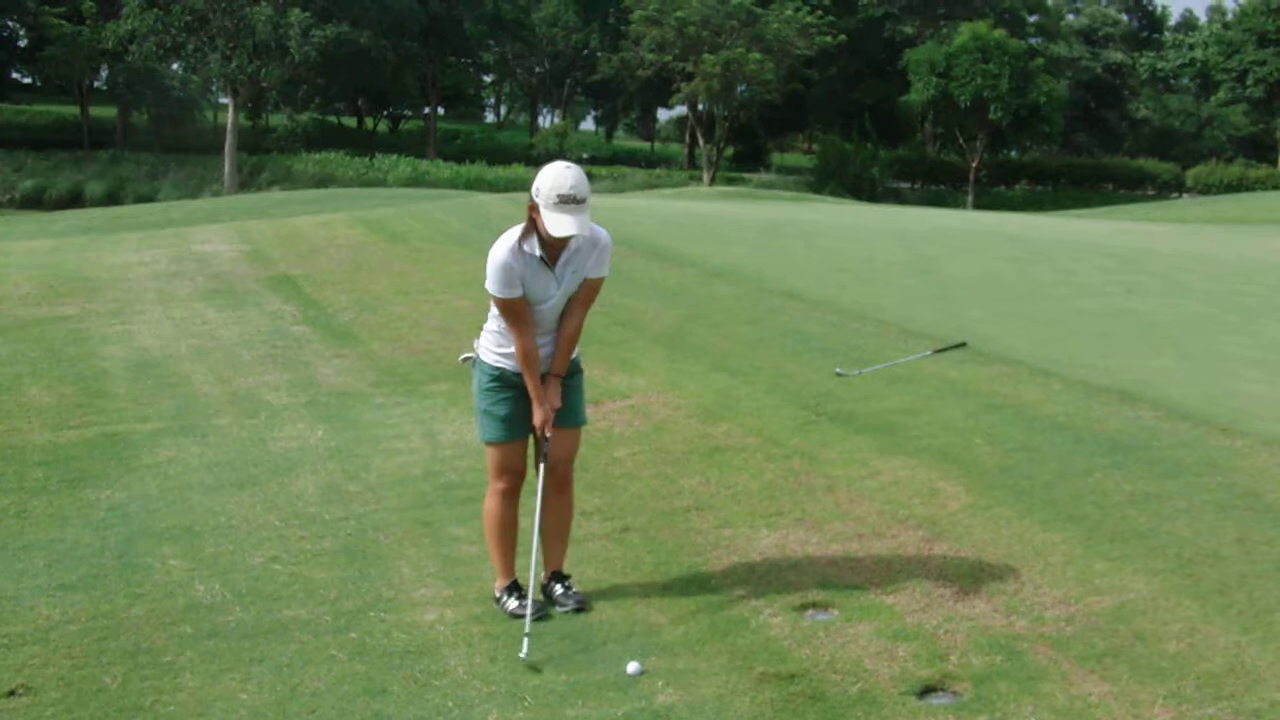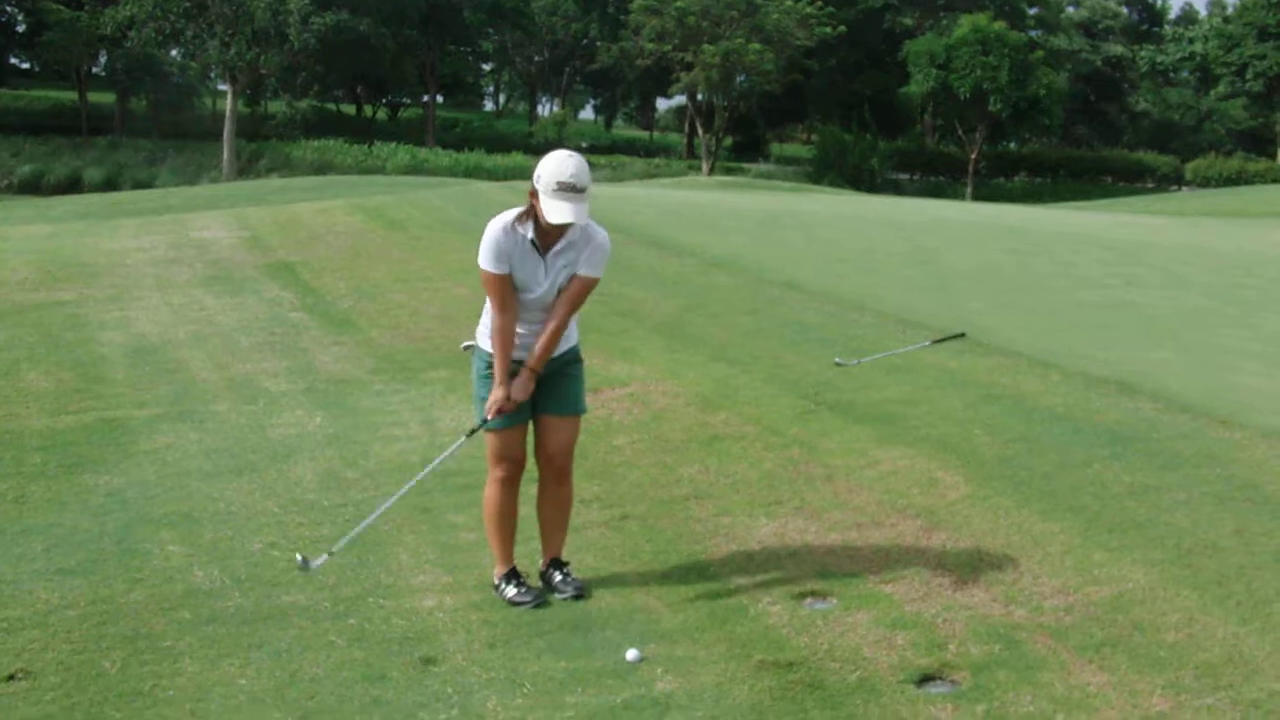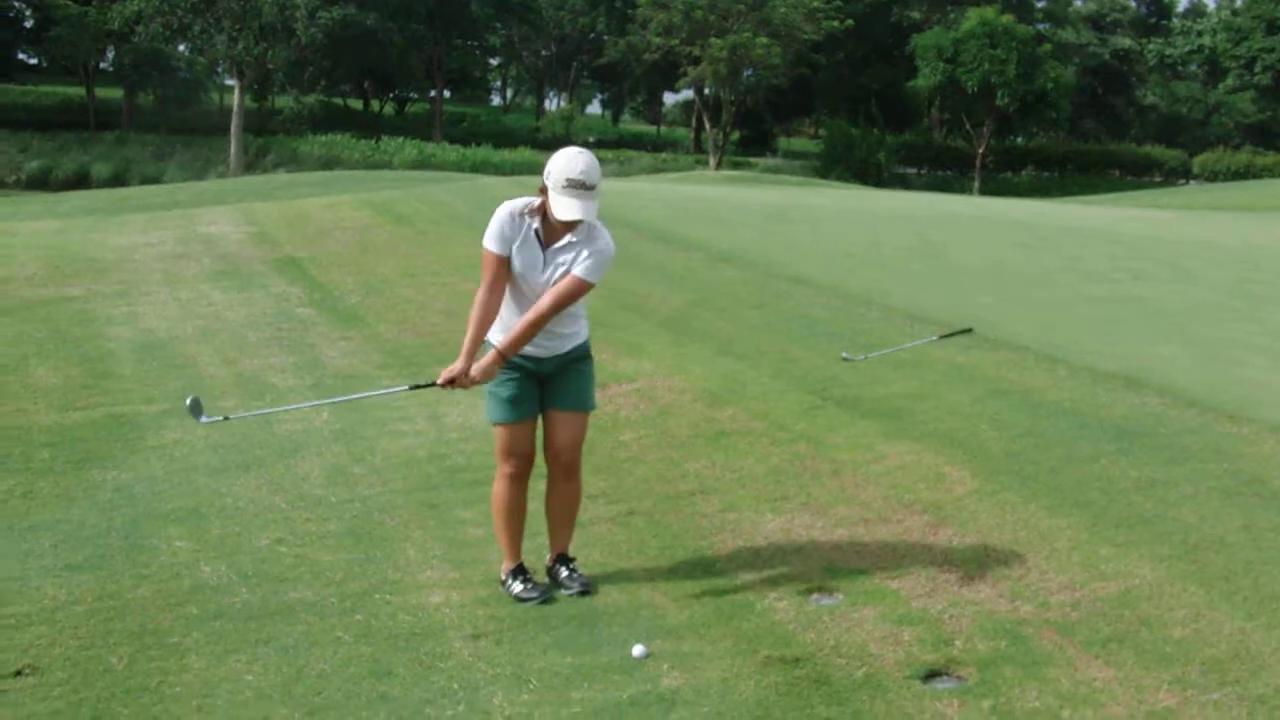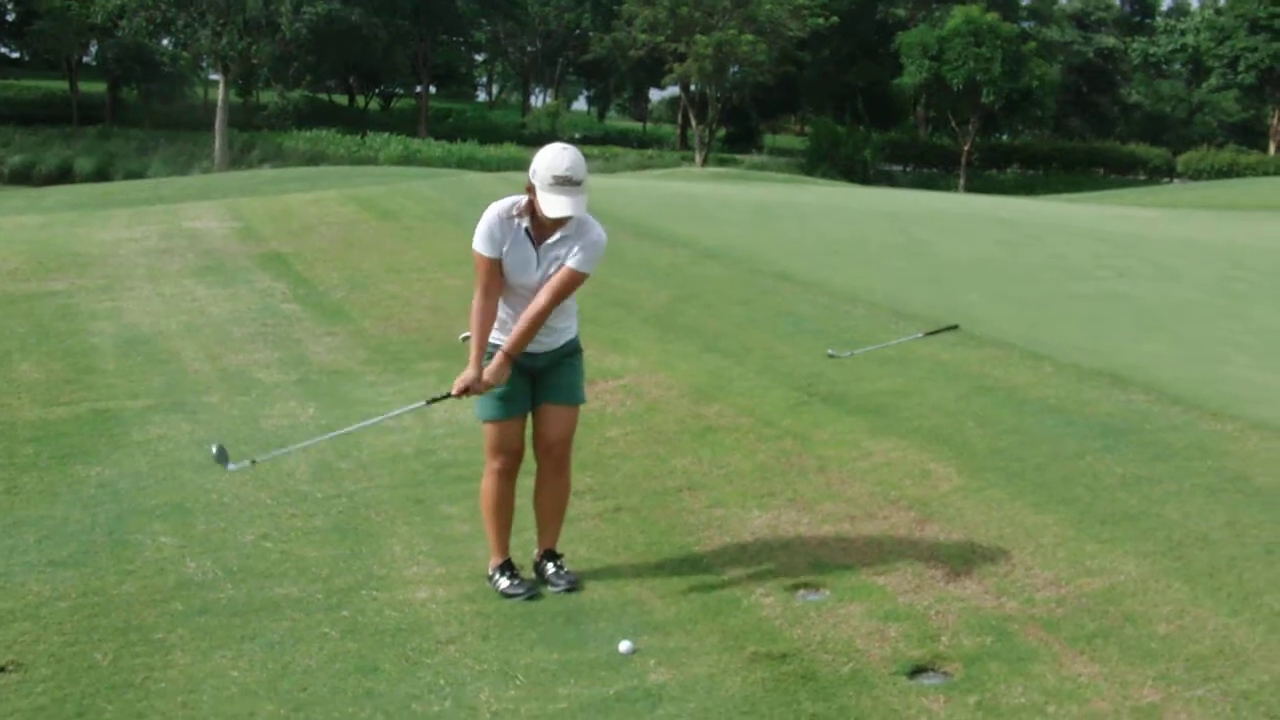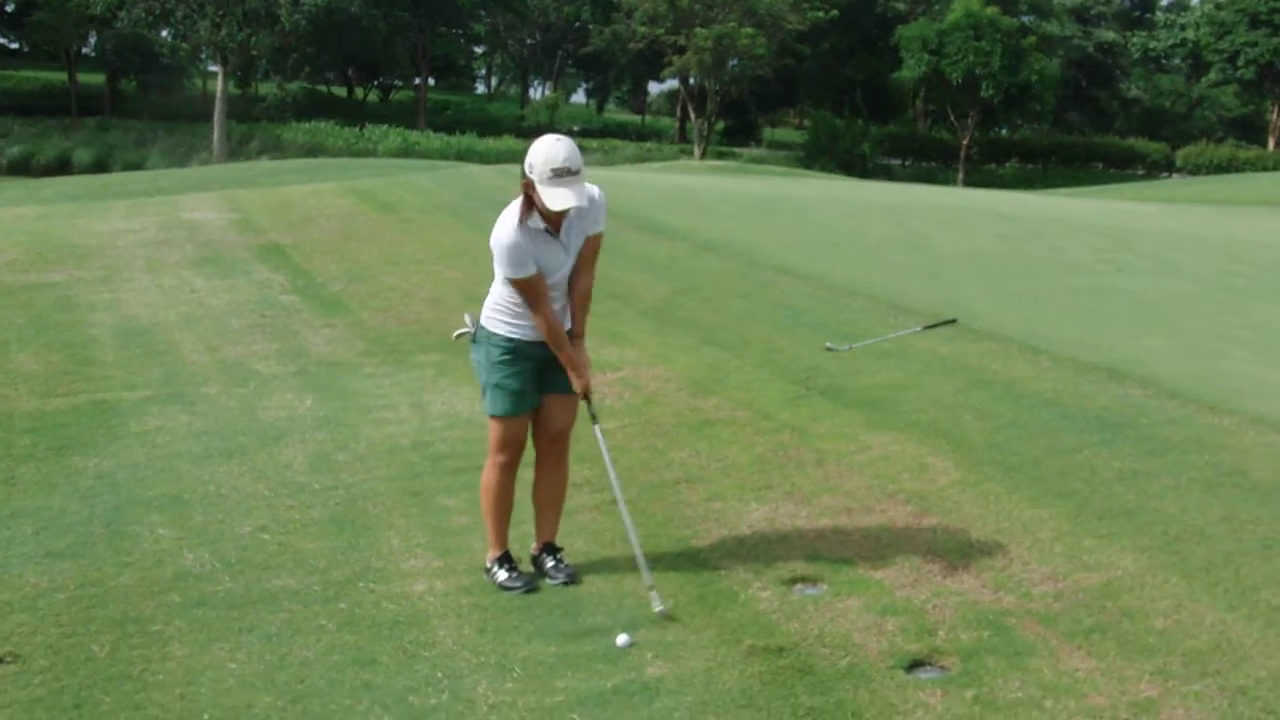
dt=0.2s
person 1, frame 1
left shoulder: (597, 243)
right shoulder: (506, 255)
left elbow: (573, 319)
right elbow: (522, 335)
left wrist: (555, 382)
right wrist: (536, 399)
left hip: (560, 368)
right hip: (503, 371)
left knee: (559, 474)
right knee: (507, 480)
left ankle: (555, 576)
right ankle: (505, 584)
person 1, frame 2
left shoulder: (595, 242)
right shoulder: (501, 233)
left elbow: (561, 314)
right elbow: (502, 314)
left wrist: (531, 375)
right wrist: (501, 382)
left hip: (559, 359)
right hip: (500, 358)
left knee: (558, 464)
right knee: (507, 467)
left ankle: (553, 563)
right ankle: (504, 571)
person 1, frame 3
left shoulder: (599, 246)
right shoulder: (510, 217)
left elbow: (545, 310)
right elbow: (490, 291)
left wrist: (492, 361)
right wrist: (466, 358)
left hip: (569, 357)
right hip: (512, 356)
left knee: (566, 460)
right knee: (515, 463)
left ankle: (560, 559)
right ankle: (511, 567)
person 1, frame 4
left shoulder: (590, 237)
right shoulder: (498, 218)
left elbow: (545, 305)
right elbow: (486, 296)
left wrist: (503, 364)
right wrist: (476, 362)
left hip: (558, 351)
right hip: (499, 347)
left knee: (555, 454)
right knee: (503, 459)
left ankle: (548, 555)
right ankle: (499, 564)
person 1, frame 5
left shoulder: (593, 202)
right shoulder: (511, 234)
left elbow: (583, 277)
right elbow: (540, 310)
left wrist: (579, 343)
right wrist: (572, 368)
left hip: (560, 336)
right hip: (505, 342)
left knee: (556, 444)
right knee: (507, 451)
left ankle: (546, 548)
right ankle: (497, 556)
